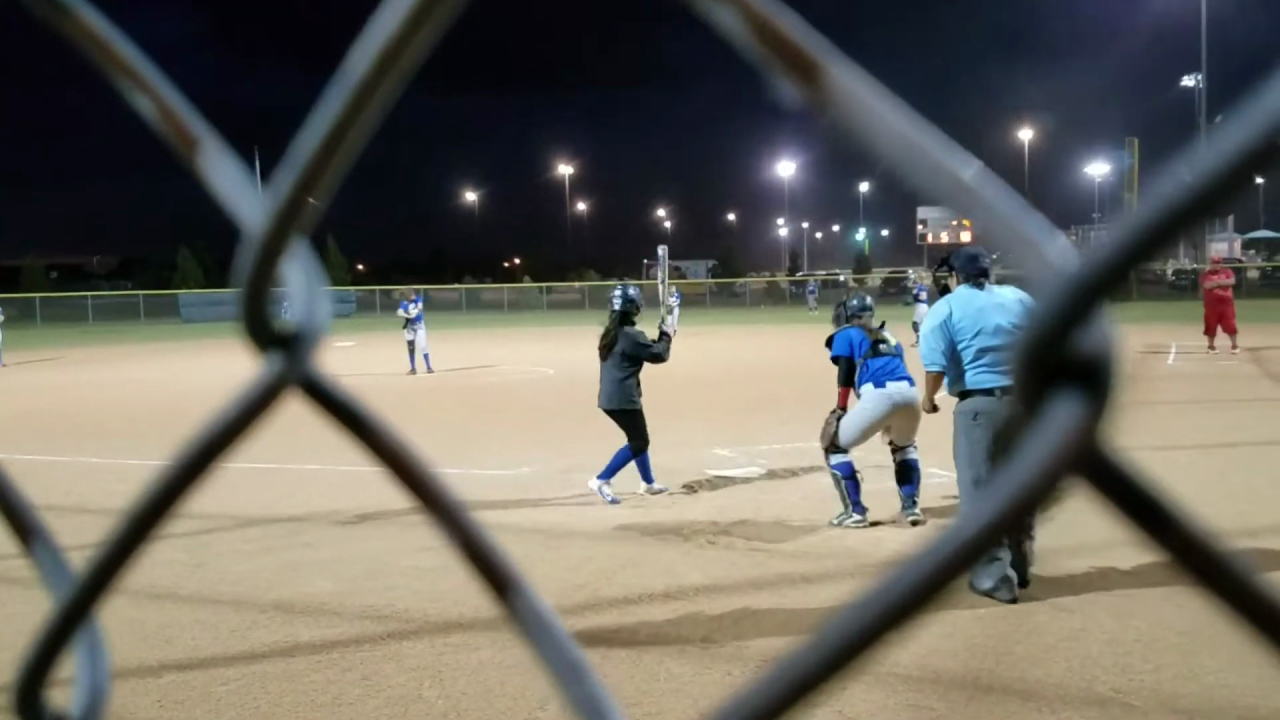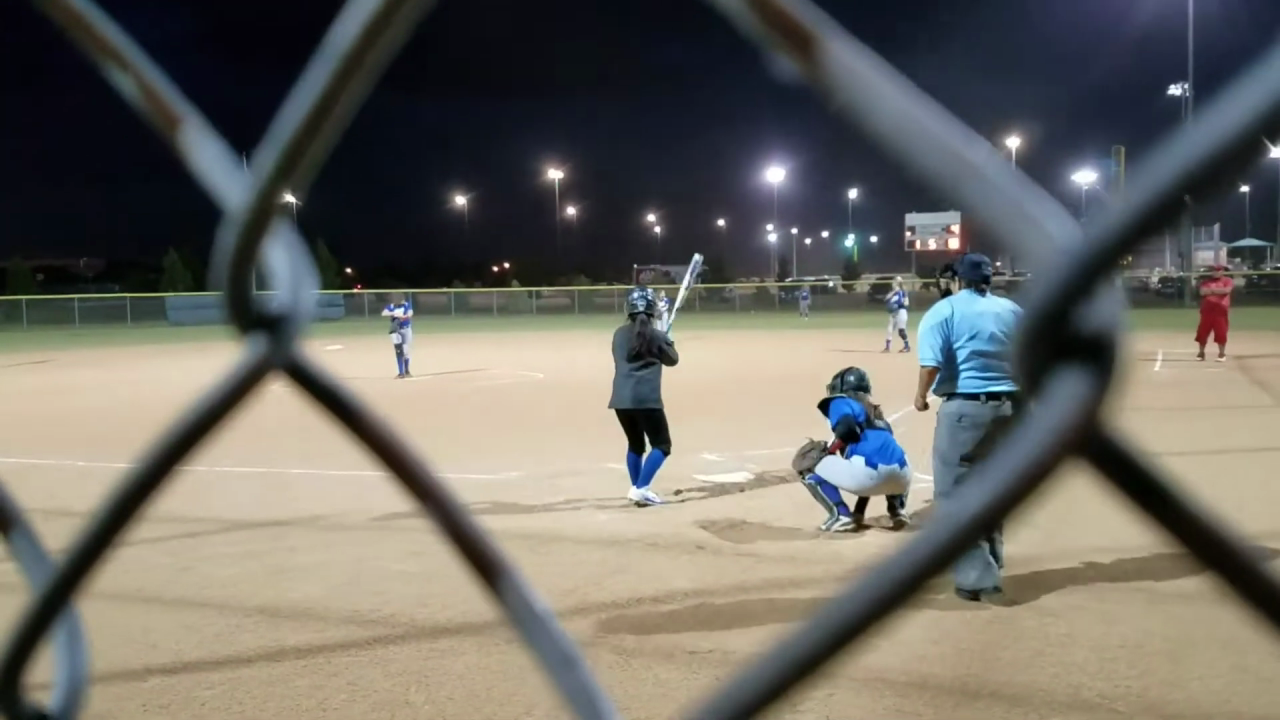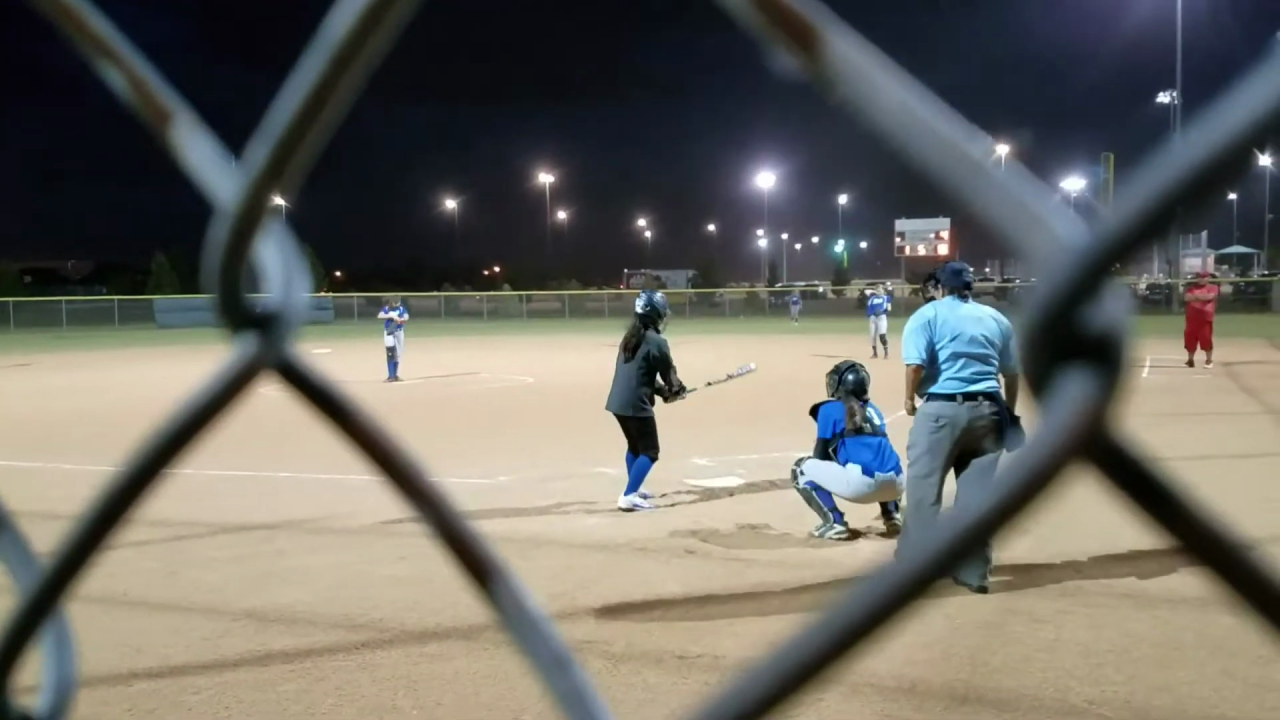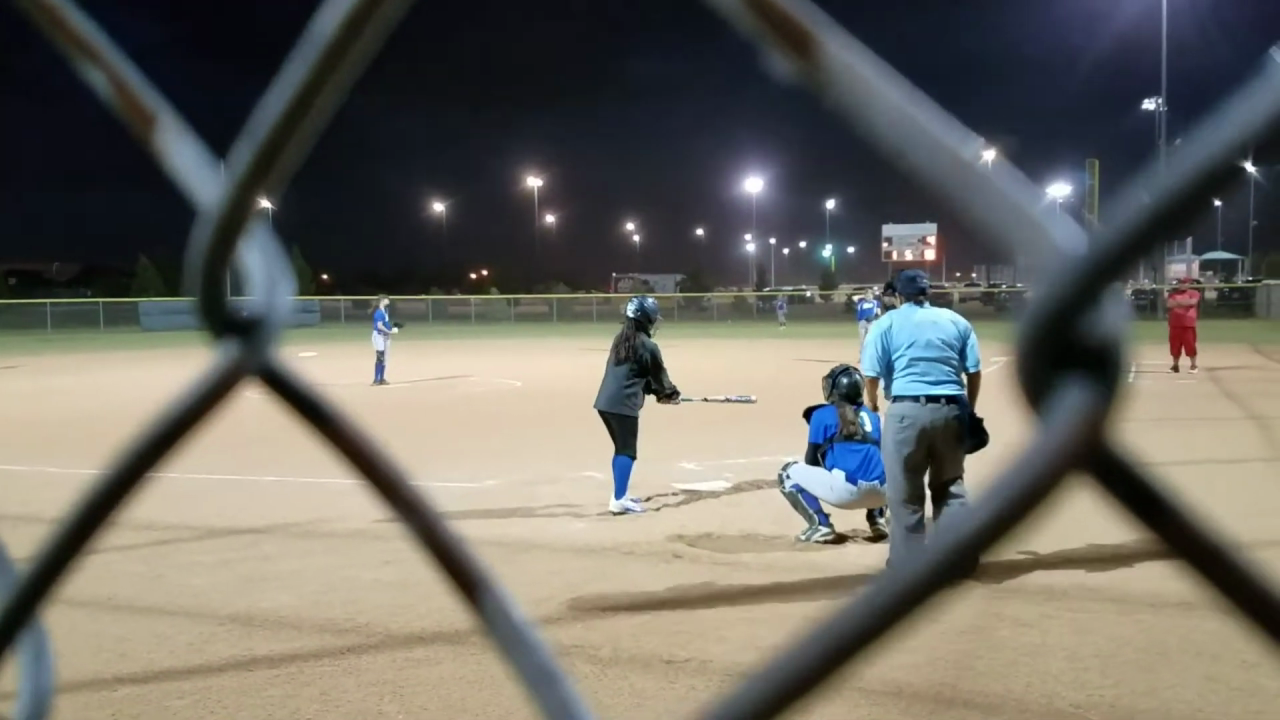
dt=0.5s
person 1, frame 1
left shoulder: (945, 308)
right shoulder: (1020, 298)
left elbow: (936, 366)
left wrist: (928, 398)
left hip: (979, 406)
left knee: (981, 492)
left ankle: (995, 579)
right ankle: (1019, 568)
person 1, frame 2
left shoulder: (944, 310)
right shoulder: (1014, 311)
left elbow: (931, 364)
left wrist: (921, 395)
right wrist: (1023, 404)
left hip: (964, 409)
right hip: (1007, 408)
left knee: (955, 493)
left ankle: (977, 576)
right ankle: (989, 567)
person 1, frame 3
left shoulder: (928, 314)
right shoulder: (997, 318)
left elbow: (914, 364)
right elbow: (1012, 373)
left wrist: (909, 397)
right wrist: (1008, 411)
left hip: (941, 409)
right hip: (987, 410)
left knee: (923, 488)
right knee: (976, 493)
right ankle: (973, 572)
person 1, frame 4
left shoulder: (887, 323)
right shoulder: (956, 321)
left elbow: (872, 374)
right elbow: (974, 371)
left wrist: (871, 400)
right wrist: (969, 410)
left hip: (907, 412)
right hip: (950, 411)
left knee: (905, 493)
right knee: (949, 484)
person 2, frame 1
left shoulder: (610, 332)
right shoulder: (632, 335)
right elbow: (660, 354)
left wrist: (658, 338)
right wrist: (666, 335)
left hip: (609, 397)
right hip: (624, 398)
left knee: (638, 440)
right knee: (639, 444)
left ankle: (649, 483)
right ankle: (601, 481)
person 2, frame 2
left shoulder: (619, 334)
right shoulder: (657, 336)
right elbow: (672, 360)
right wrist: (668, 342)
left hip: (621, 400)
right hip: (646, 400)
left knee: (635, 444)
right knee: (661, 445)
left ankle: (637, 488)
right ankle: (641, 489)
person 2, frame 3
left shoulder: (630, 337)
right shoulder: (657, 342)
right elbow: (667, 373)
left wrist: (662, 391)
right wrist: (677, 390)
left hip: (618, 401)
right hip: (636, 404)
left knee: (635, 445)
right knee: (649, 451)
left ankle: (632, 490)
right ankle: (629, 496)
person 2, frame 4
left shoulder: (621, 339)
right shoulder: (648, 346)
right elbow: (658, 375)
left wrist: (656, 392)
right wrist: (670, 393)
left hip: (605, 401)
right hip: (623, 404)
left knee: (621, 448)
right knee: (627, 452)
left ankle: (620, 495)
right ankle: (619, 500)
person 3, frame 1
left shoulder: (844, 334)
right shoulder: (888, 337)
left elbow: (845, 369)
left wrist: (840, 408)
right wrist: (893, 422)
left hip: (879, 396)
right hip: (910, 394)
left knee: (833, 446)
right knee: (905, 447)
left ankle: (854, 512)
right ankle: (911, 506)
person 3, frame 2
left shoulder: (839, 403)
right shoulder: (874, 412)
left elbow: (848, 427)
left wrist: (830, 450)
right wrist: (859, 510)
left hip: (867, 472)
left ankle: (841, 515)
right ankle: (898, 510)
person 3, frame 3
left shoulder: (829, 408)
right shoulder: (873, 410)
left elbow: (821, 456)
left hip: (861, 483)
right hip: (895, 483)
left knee: (801, 469)
left ankle: (835, 523)
right ankle: (892, 517)
person 3, frame 4
left shoulder: (822, 414)
right shoulder: (871, 415)
left elbow: (811, 460)
left hip: (846, 490)
right hip: (879, 492)
left knee: (788, 473)
left ankle: (821, 526)
right ankle: (877, 521)
